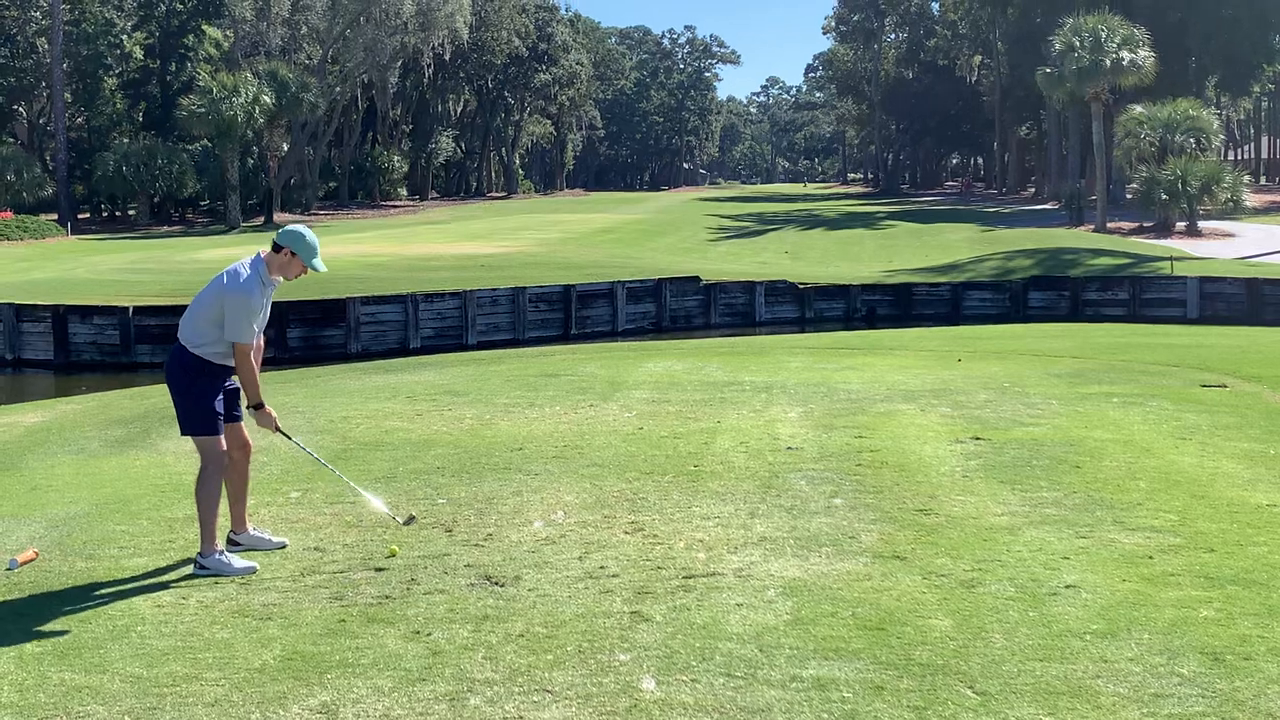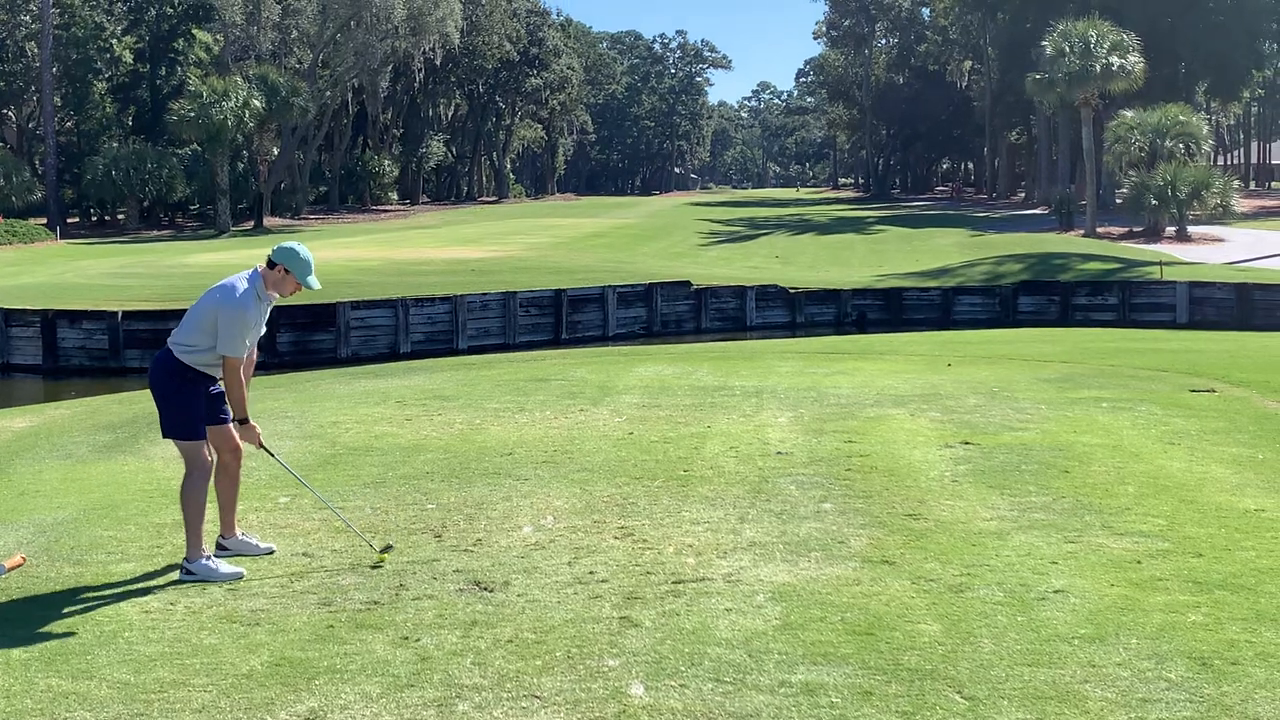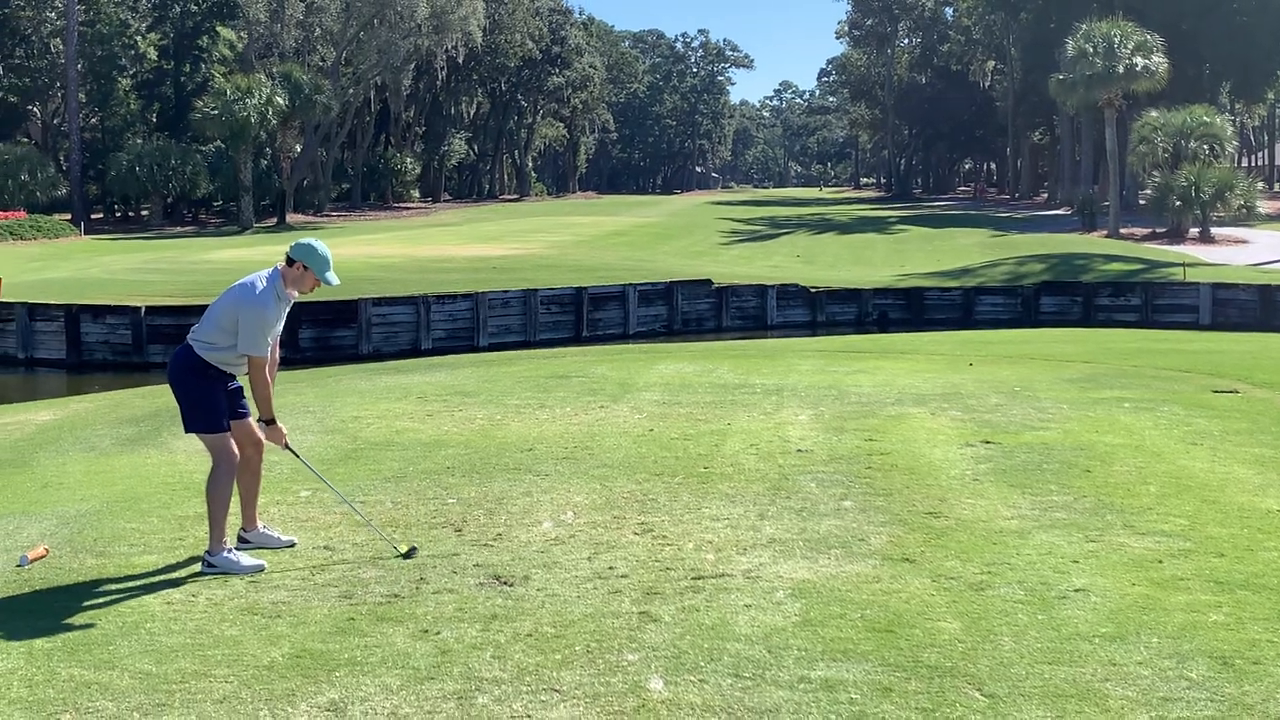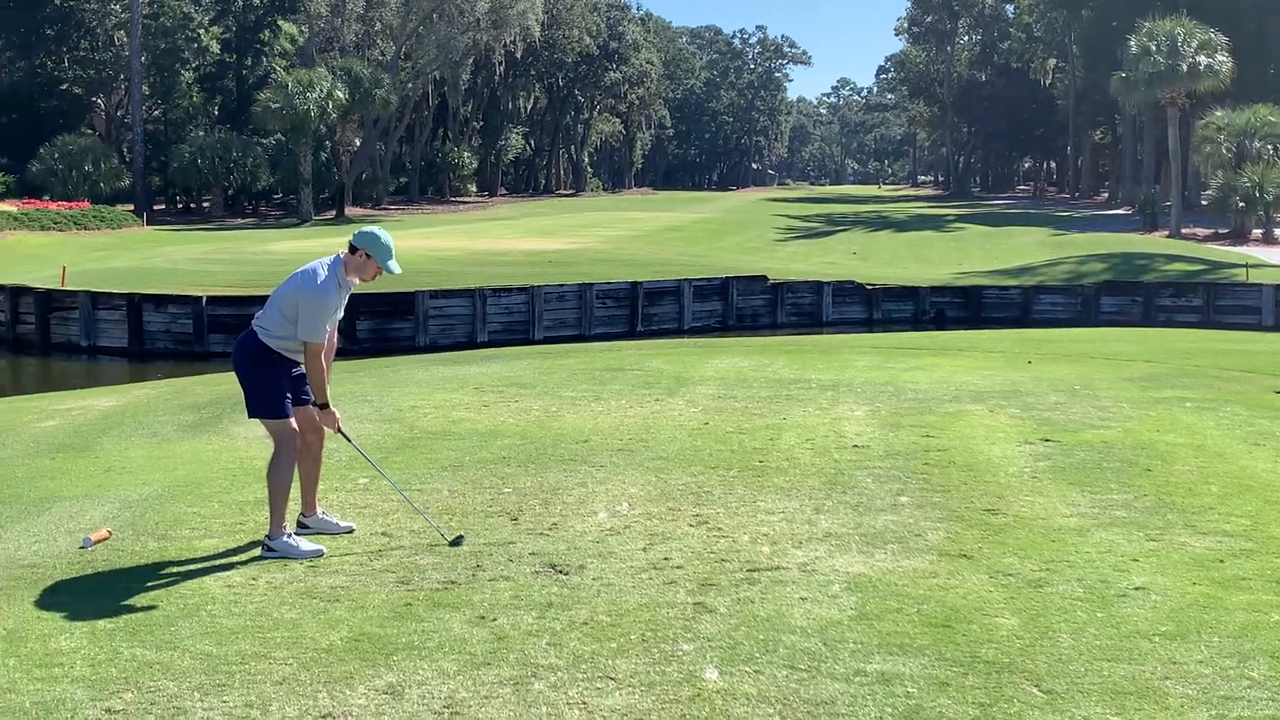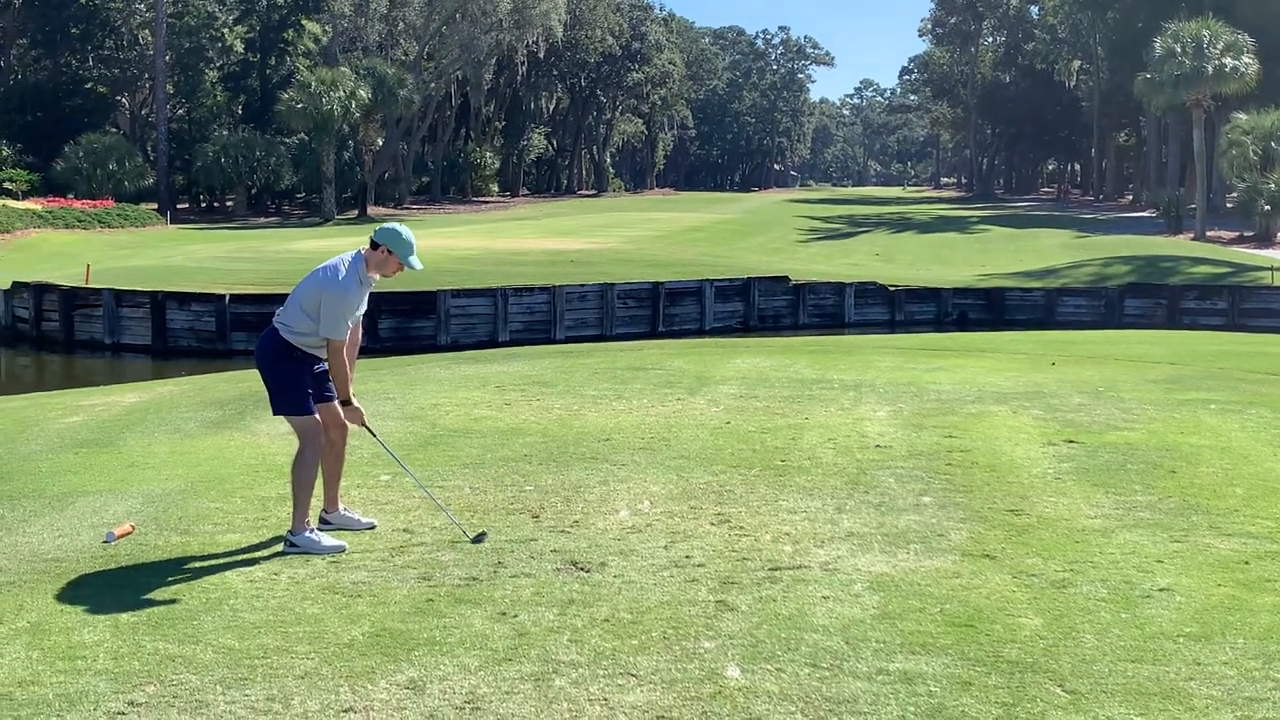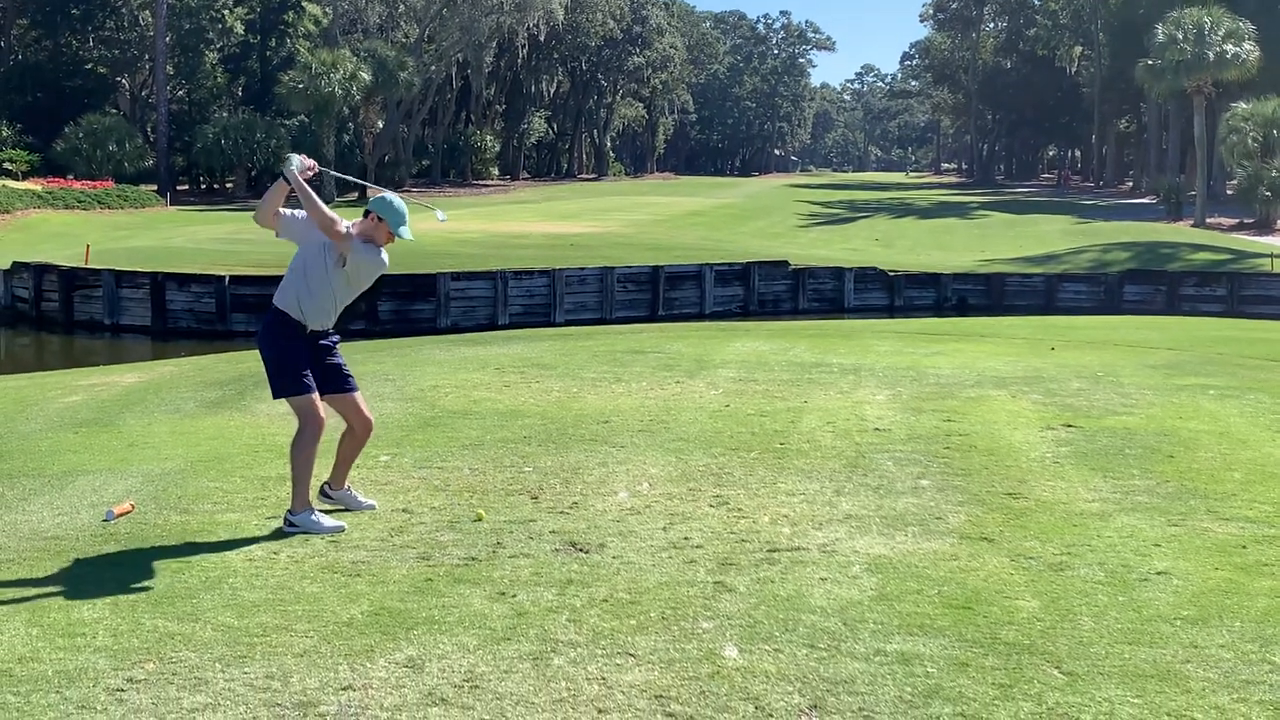
dt=0.7s
person 1, frame 1
left shoulder: (264, 277)
right shoulder: (245, 288)
left elbow: (256, 340)
right elbow: (243, 356)
left wrist: (252, 395)
right wrist: (259, 406)
left hip: (215, 368)
right hip: (192, 369)
left knee: (240, 449)
right knee: (216, 458)
left ankle: (240, 531)
right ankle: (208, 554)
person 1, frame 2
left shoulder: (262, 293)
right shoulder: (240, 302)
left elbow: (249, 354)
right elbow: (233, 369)
left wrist: (239, 410)
right wrist: (244, 421)
left hip: (201, 375)
right hip: (176, 375)
left knee: (231, 451)
right knee: (200, 463)
left ankle: (229, 536)
right ankle: (194, 559)
person 1, frame 3
left shoulder: (282, 292)
right shoulder: (260, 302)
left elbow: (272, 353)
right elbow: (258, 370)
left wrist: (264, 416)
right wrist: (270, 421)
left hip: (219, 371)
right hip: (194, 371)
left knee: (253, 445)
right knee: (227, 457)
left ankle: (251, 529)
right ankle: (217, 552)
person 1, frame 4
left shoulder: (343, 278)
right shoulder: (321, 288)
left elbow: (330, 338)
right elbow: (314, 355)
left wrist: (323, 392)
right wrist: (324, 405)
left hip: (283, 357)
right hip: (259, 356)
left knee: (313, 432)
right knee: (289, 441)
left ankle: (310, 514)
right ankle: (276, 536)
person 1, frame 5
left shoulder: (366, 275)
right shoulder: (342, 284)
left elbow: (353, 334)
right elbow: (336, 352)
left wrist: (347, 390)
right wrist: (348, 401)
left hip: (306, 353)
right hip: (281, 352)
left knee: (337, 429)
right knee: (314, 438)
left ankle: (332, 510)
right ankle: (299, 532)
person 1, frame 6
left shoulder: (375, 259)
right shoulder: (317, 223)
left elbow: (334, 231)
right elbow: (263, 218)
left wrist: (298, 181)
right wrist: (288, 179)
left hip: (320, 339)
right hip: (282, 331)
left knee: (362, 422)
right knee: (313, 418)
left ankle: (336, 487)
right ankle: (299, 512)
